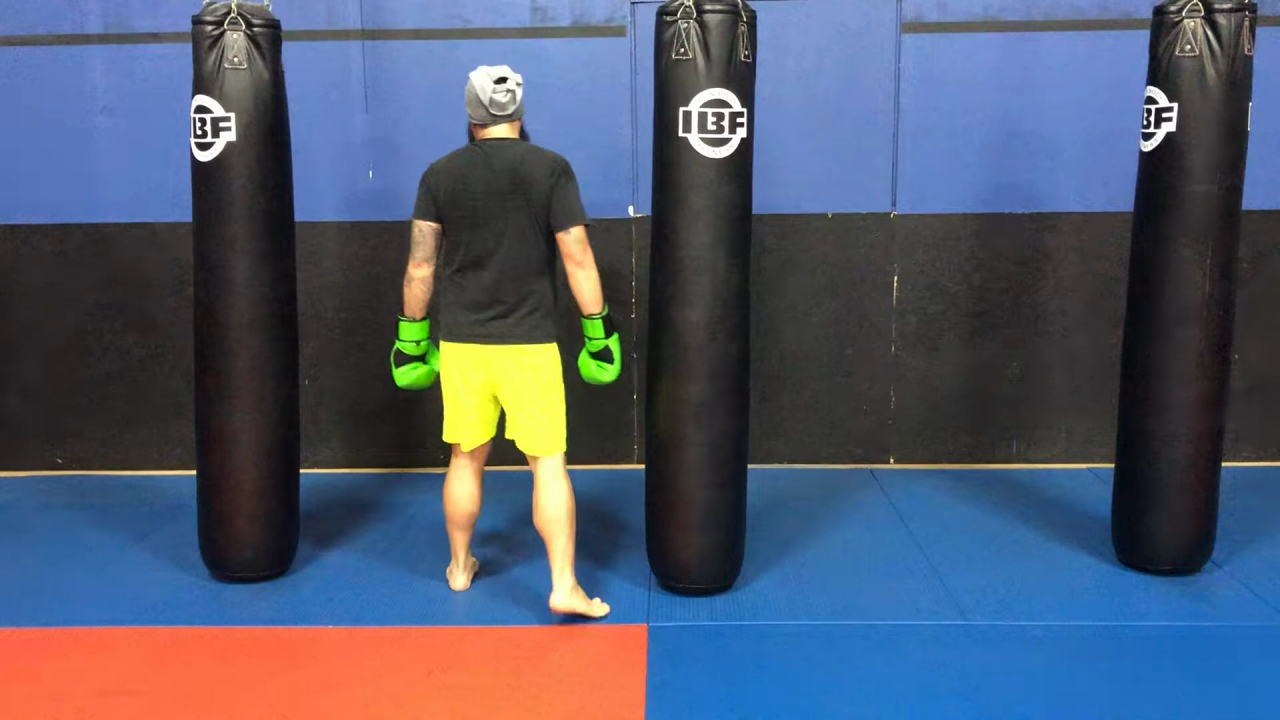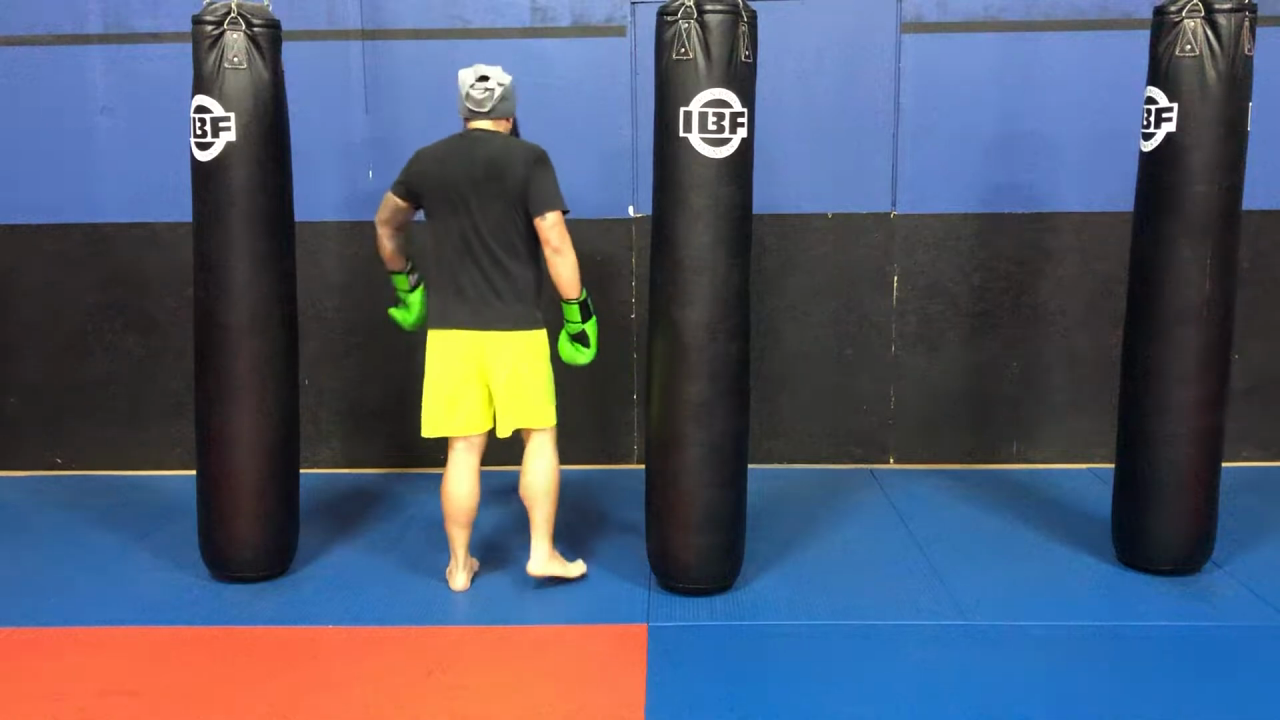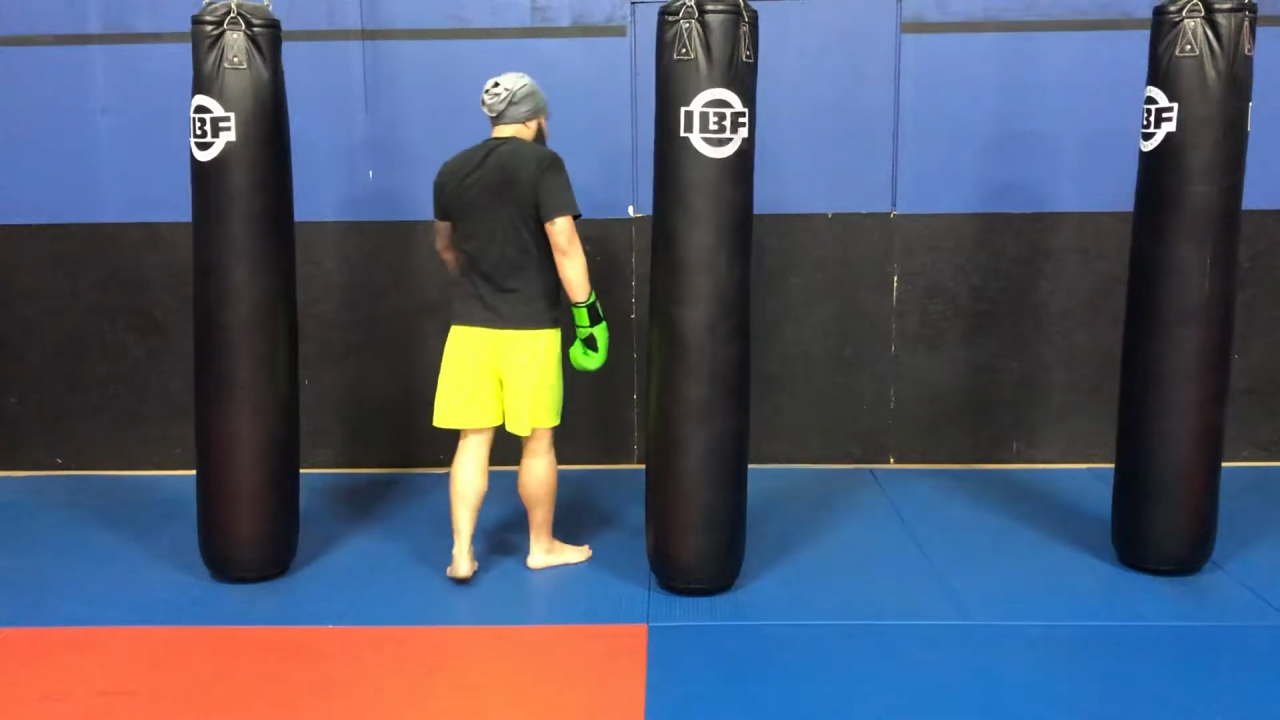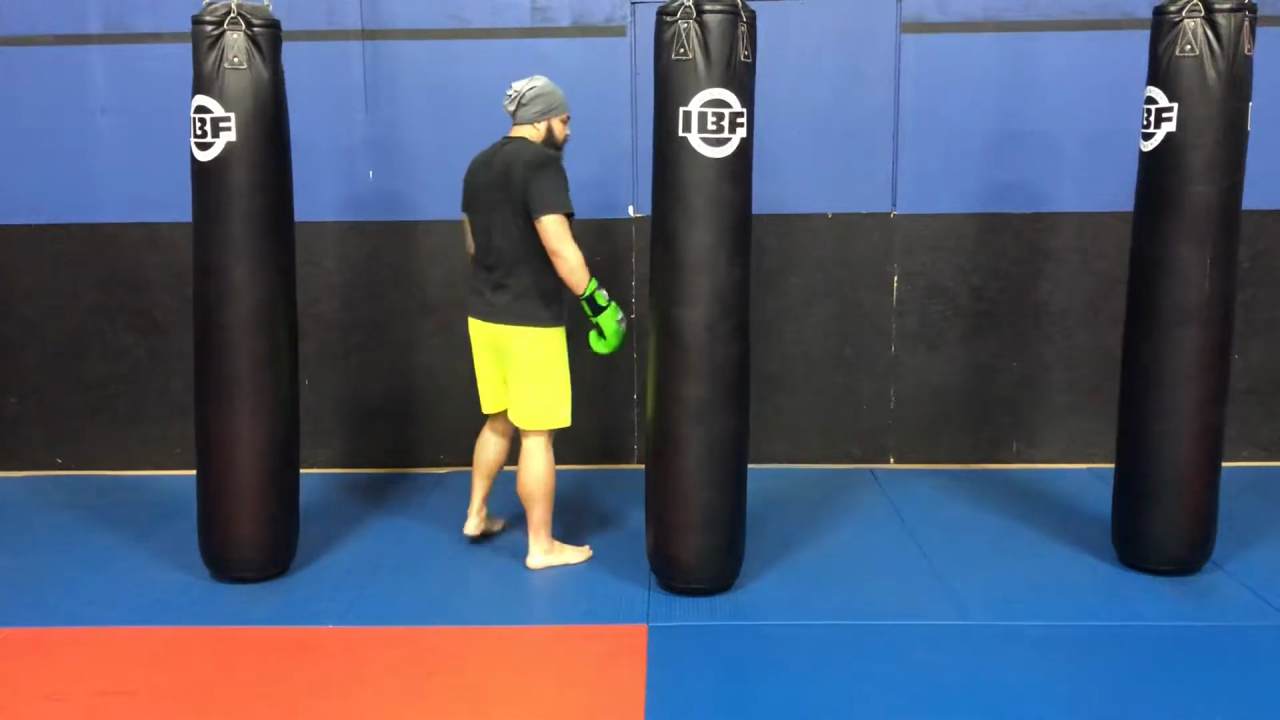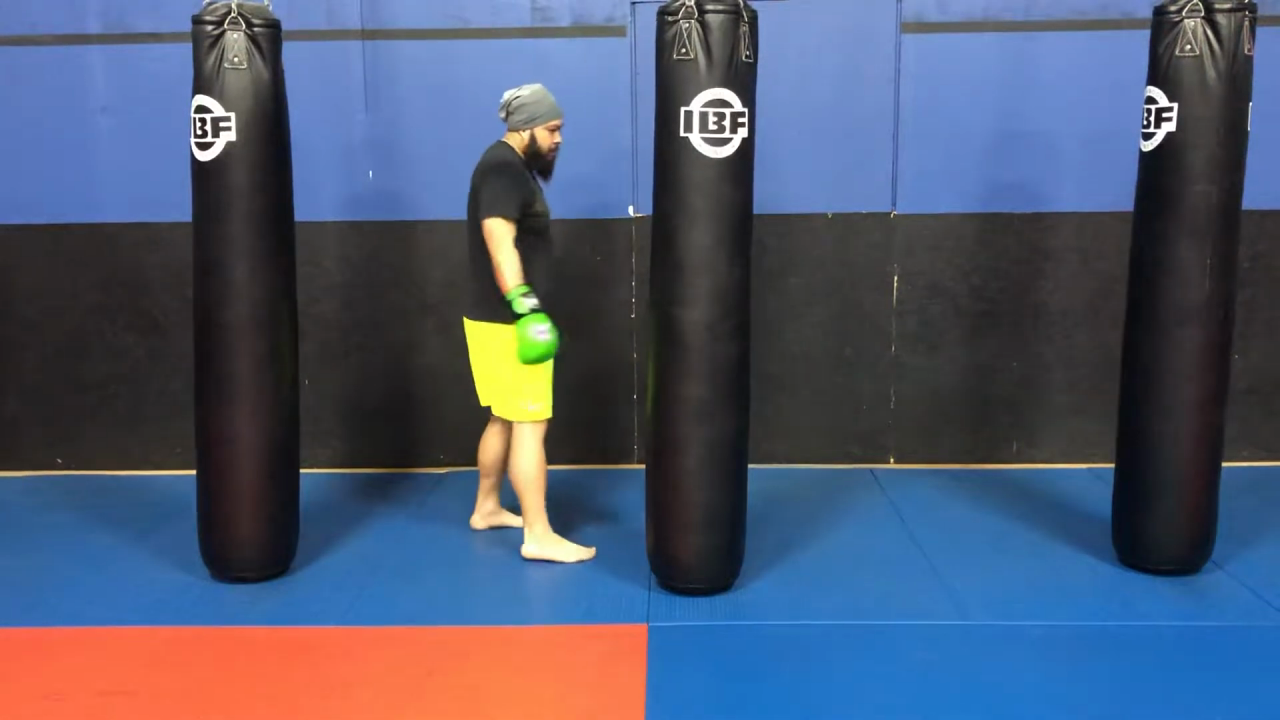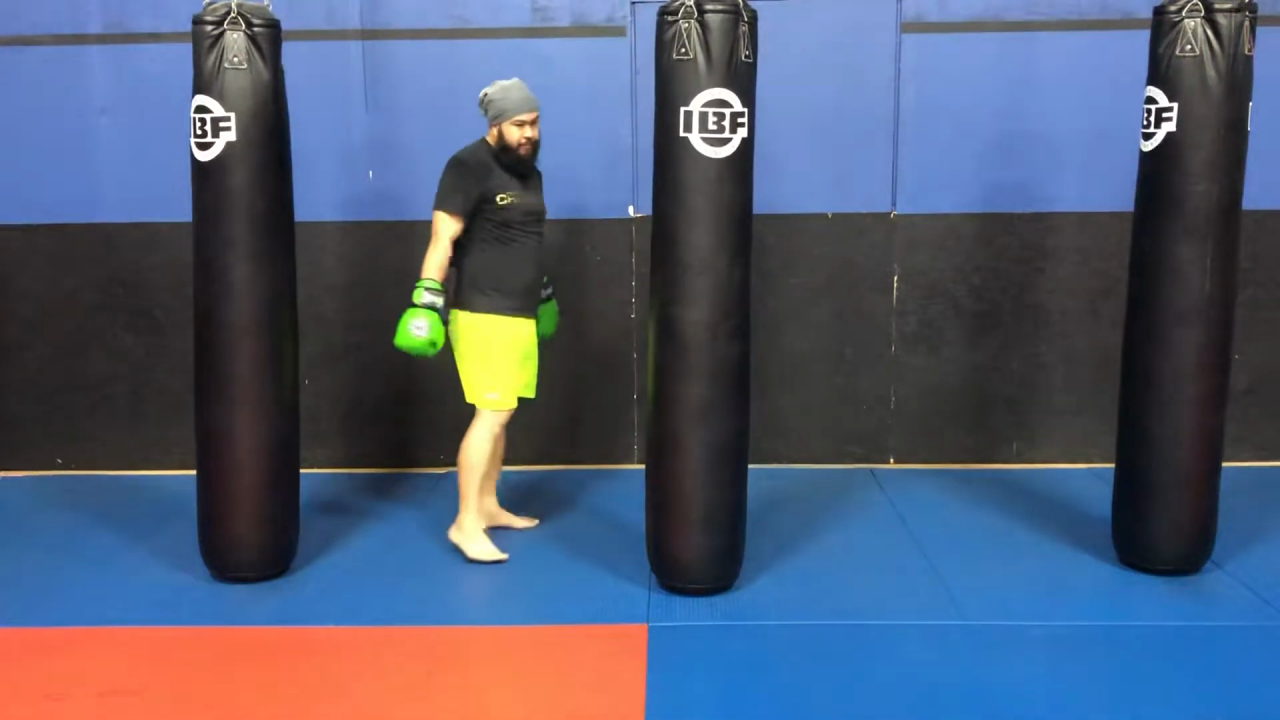
dt=0.3s
person 1, frame 1
left shoulder: (441, 174)
right shoulder: (551, 169)
left elbow: (420, 265)
right elbow: (578, 258)
left wrist: (411, 334)
right wrist: (599, 329)
left hip: (461, 343)
right hip: (529, 343)
left knee: (466, 459)
right knee: (549, 463)
left ankle: (459, 565)
right ankle: (565, 586)
person 1, frame 2
left shoulder: (427, 160)
right shoulder: (529, 158)
left elbow: (386, 225)
right elbow: (555, 243)
left wrist: (404, 281)
right wrist: (577, 311)
left hip: (450, 329)
right hip: (516, 329)
left knee: (463, 449)
right knee: (540, 437)
left ankle: (459, 564)
right ankle: (545, 554)
person 1, frame 3
left shoulder: (452, 171)
right shoulder: (543, 164)
right elbow: (566, 248)
right wrist: (589, 316)
left hip: (470, 327)
right hip: (531, 329)
left knee: (473, 440)
right knee: (538, 440)
left ankle: (462, 552)
right ankle: (542, 545)
person 1, frame 4
left shoulder: (480, 164)
right shoulder: (540, 162)
right elbow: (557, 244)
right wrist: (597, 301)
left hip: (485, 315)
right hip: (531, 322)
left knee: (499, 420)
right knee: (537, 433)
left ankle: (477, 513)
right ankle: (542, 546)
person 1, frame 5
left shoulder: (505, 166)
right shoulder: (504, 169)
right elbow: (500, 245)
right wrist: (526, 308)
left hip: (492, 316)
right hip: (505, 319)
left knee: (504, 417)
right knee: (529, 424)
left ankle: (487, 507)
right ankle: (539, 535)
person 1, frame 6
left shoulder: (528, 169)
right shoulder: (470, 166)
right elbow: (443, 237)
left wrist: (545, 292)
right wrist: (427, 301)
left hip: (519, 313)
right hip: (483, 312)
left knee: (500, 413)
right knee: (493, 412)
left ankle: (487, 506)
right ankle: (464, 522)
